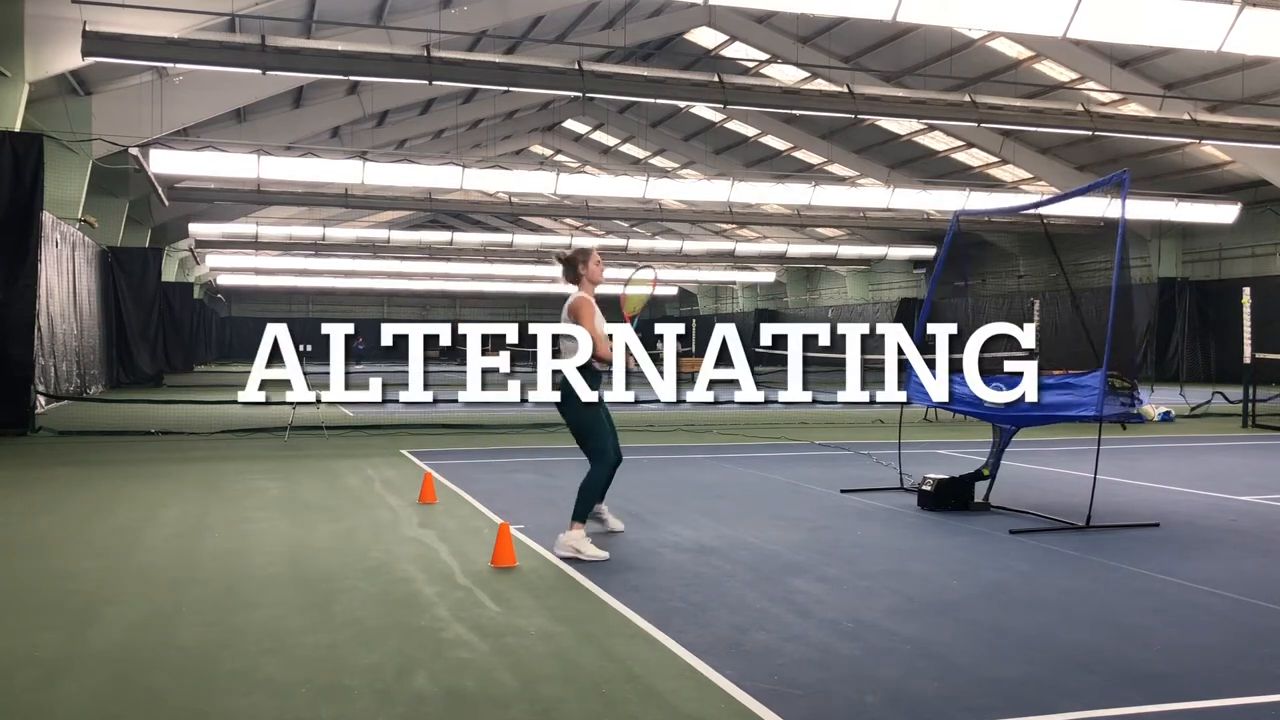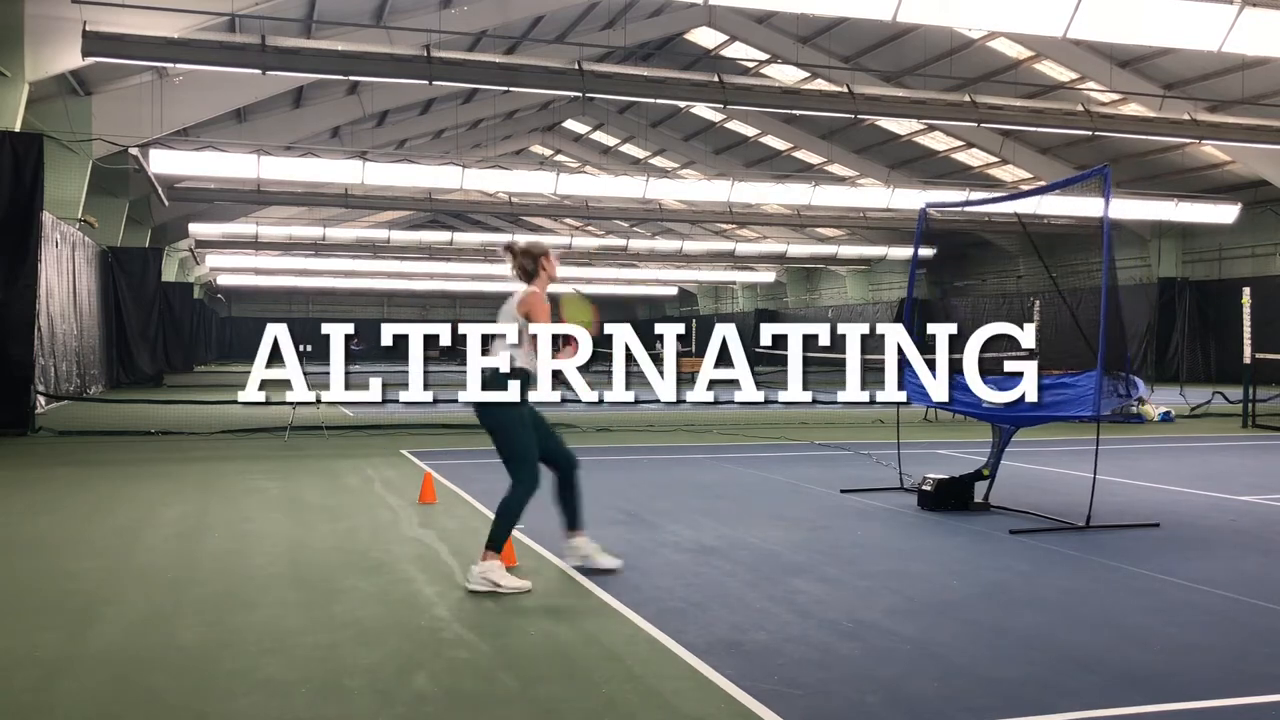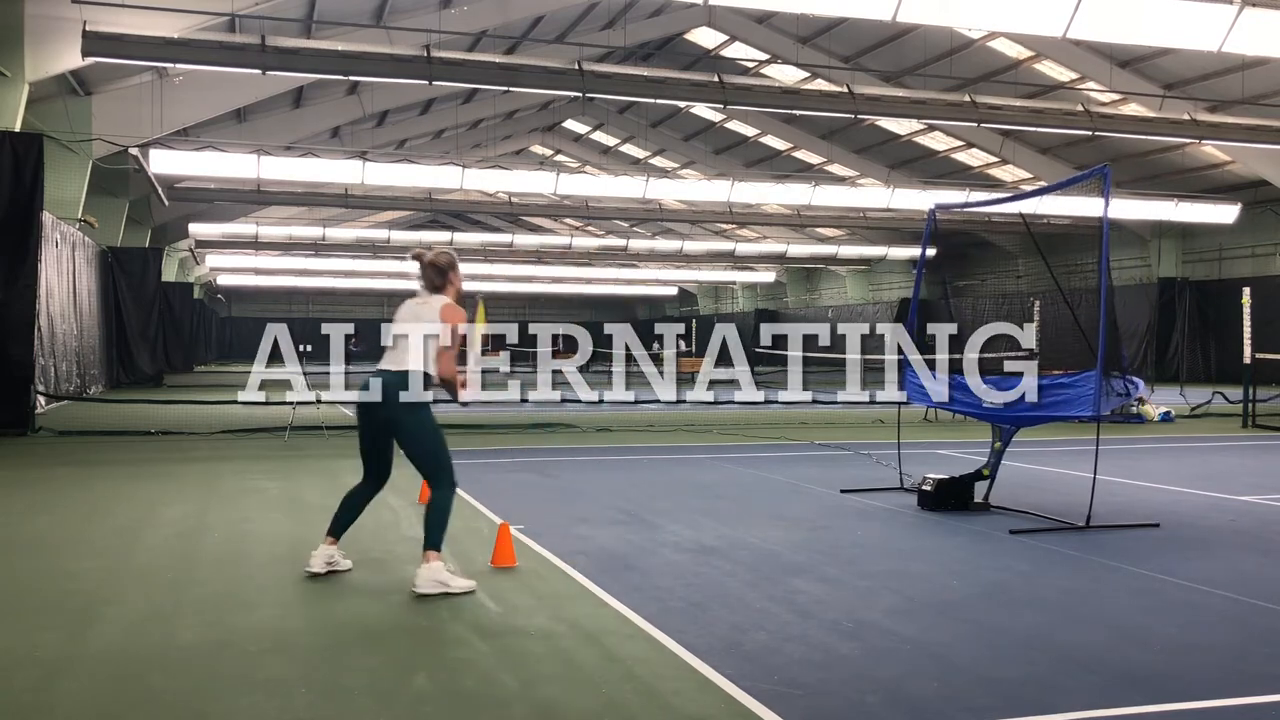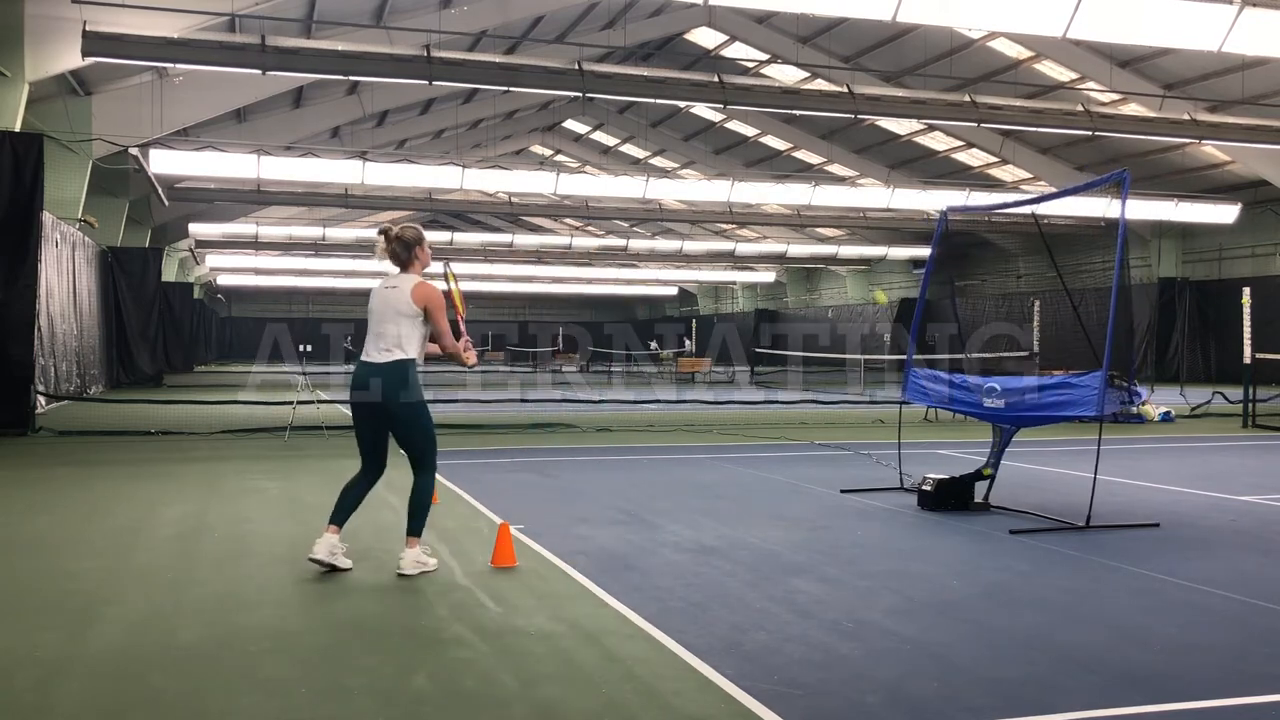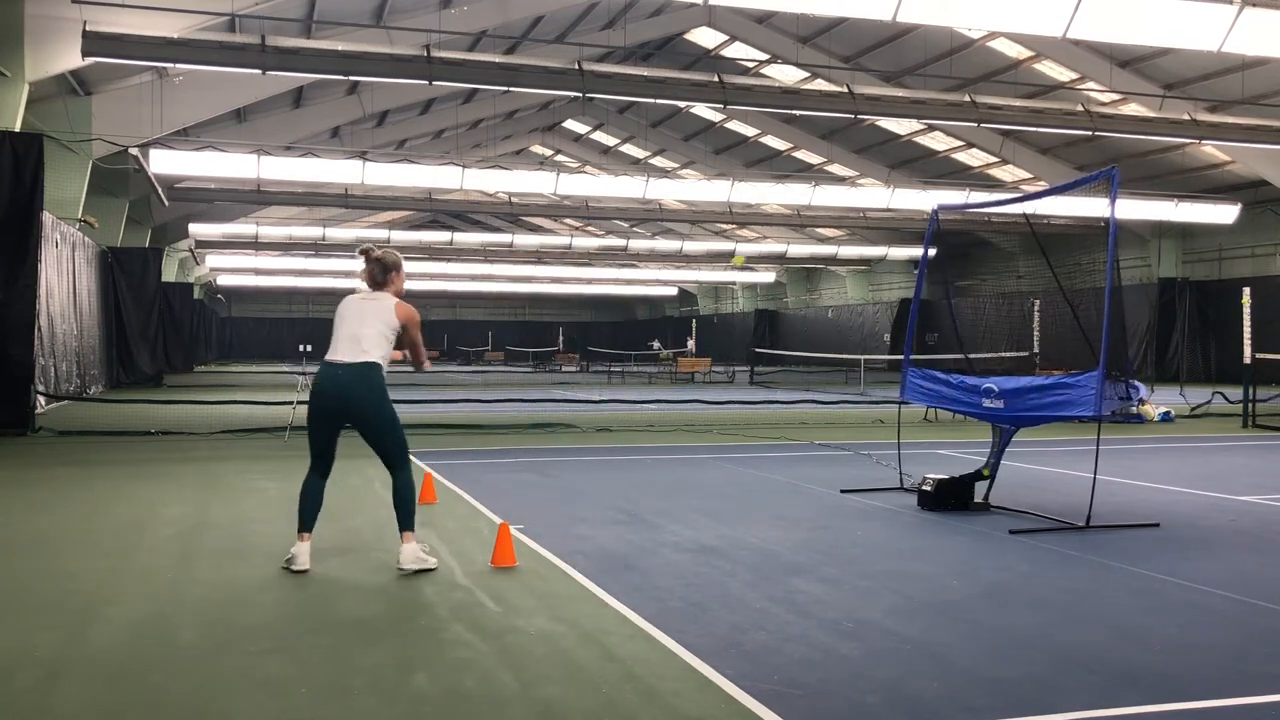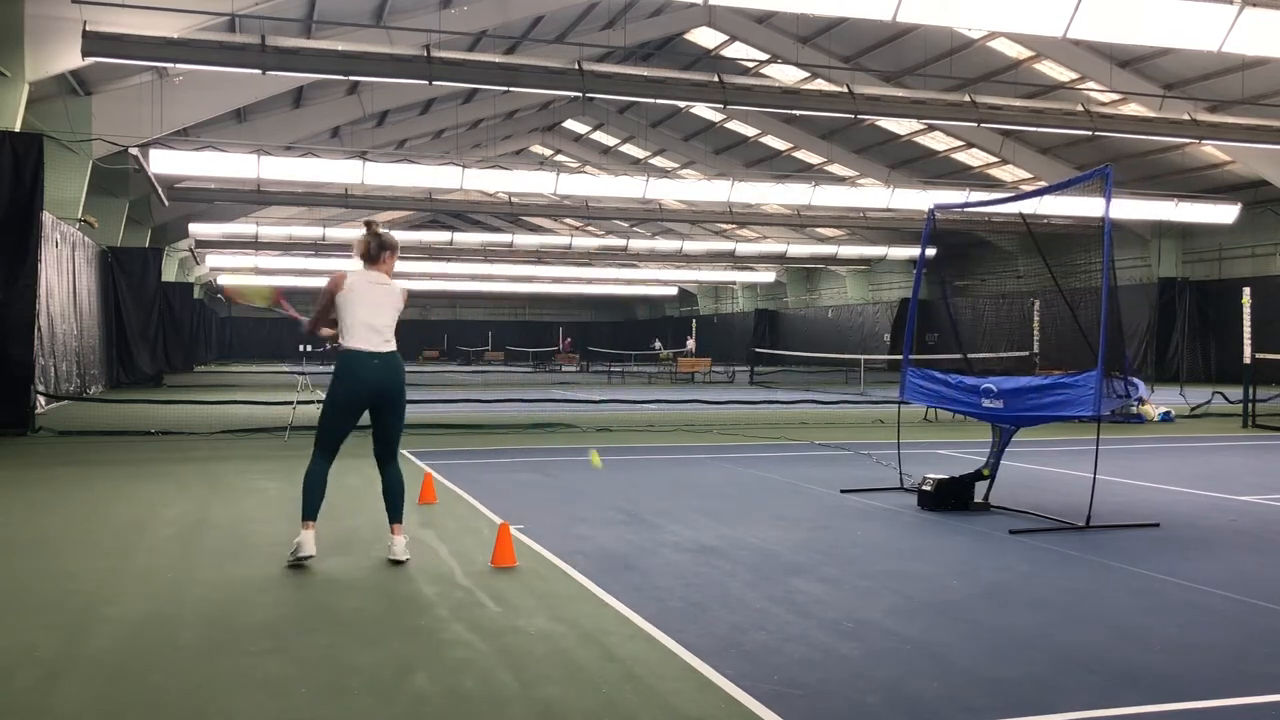
dt=0.5s
person 1, frame 1
left shoulder: (586, 303)
right shoulder: (582, 302)
right elbow: (597, 351)
right wrist: (623, 360)
left hip: (585, 390)
right hip: (576, 390)
left knee: (613, 455)
right knee: (603, 459)
left ankle: (597, 508)
right ankle: (573, 537)
person 1, frame 2
left shoulder: (522, 299)
right shoulder: (535, 298)
left wrist: (565, 355)
right wrist: (570, 354)
left hip: (509, 395)
right hip: (503, 395)
left knee: (565, 465)
right knee: (526, 481)
left ankle: (578, 545)
right ankle: (488, 566)
person 1, frame 3
left shoulder: (407, 307)
right shoulder: (453, 313)
right elbow: (445, 372)
left wrist: (448, 379)
right wrist: (457, 389)
left hip: (374, 391)
right hip: (404, 397)
left knee: (373, 478)
right knee: (443, 482)
left ankle: (326, 551)
right ankle: (432, 567)
person 1, frame 4
left shoulder: (379, 290)
right shoulder: (427, 291)
right elbow: (448, 347)
left wrist: (454, 350)
right wrist: (464, 357)
left hip: (365, 379)
right hip: (398, 383)
left knee: (371, 468)
right knee: (425, 469)
left ankle: (328, 541)
right ankle: (413, 553)
person 1, frame 5
left shoulder: (347, 302)
right shoulder: (404, 311)
right elbow: (420, 359)
right wrist: (419, 361)
left hip: (326, 382)
right hip: (365, 386)
left knee: (318, 468)
right knee: (400, 466)
left ankle: (302, 548)
right ankle: (409, 546)
person 1, frame 6
left shoulder: (340, 281)
right shoulder: (398, 292)
left elbow: (314, 325)
left wrist: (327, 327)
left hip: (353, 371)
right hip: (390, 372)
left knee: (322, 455)
right knee: (388, 461)
left ankle: (308, 535)
right ankle: (398, 540)
